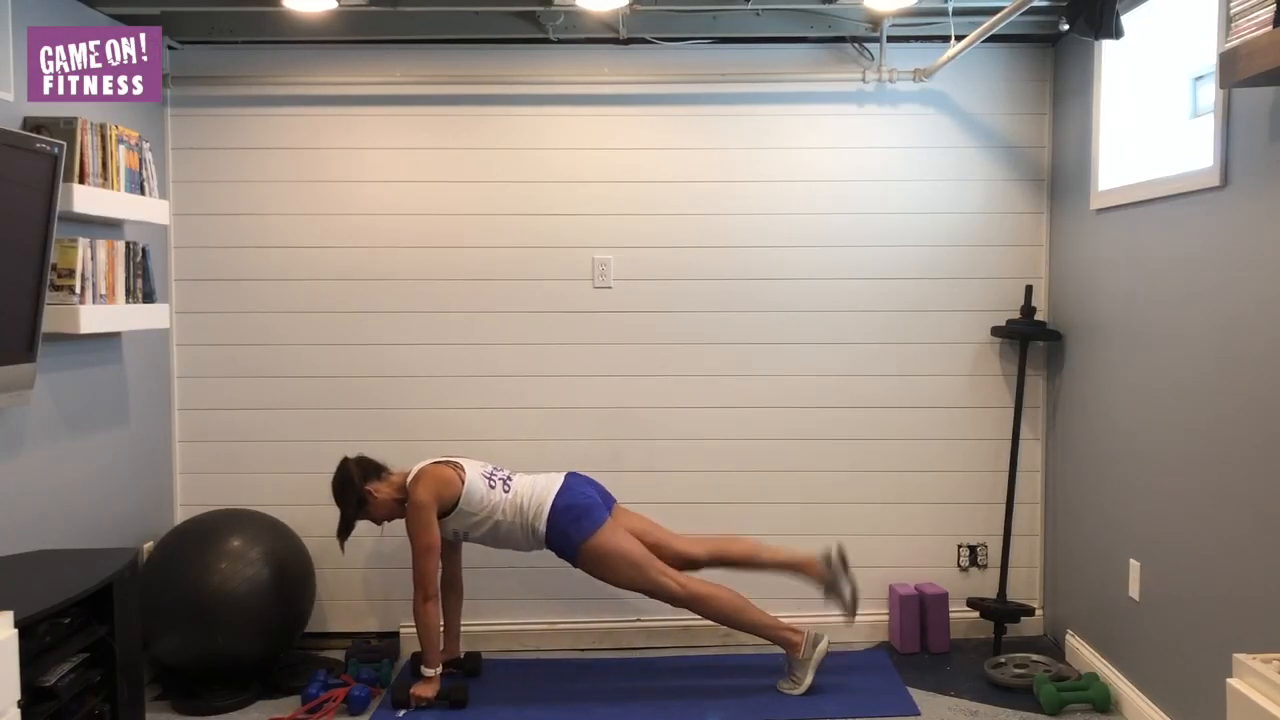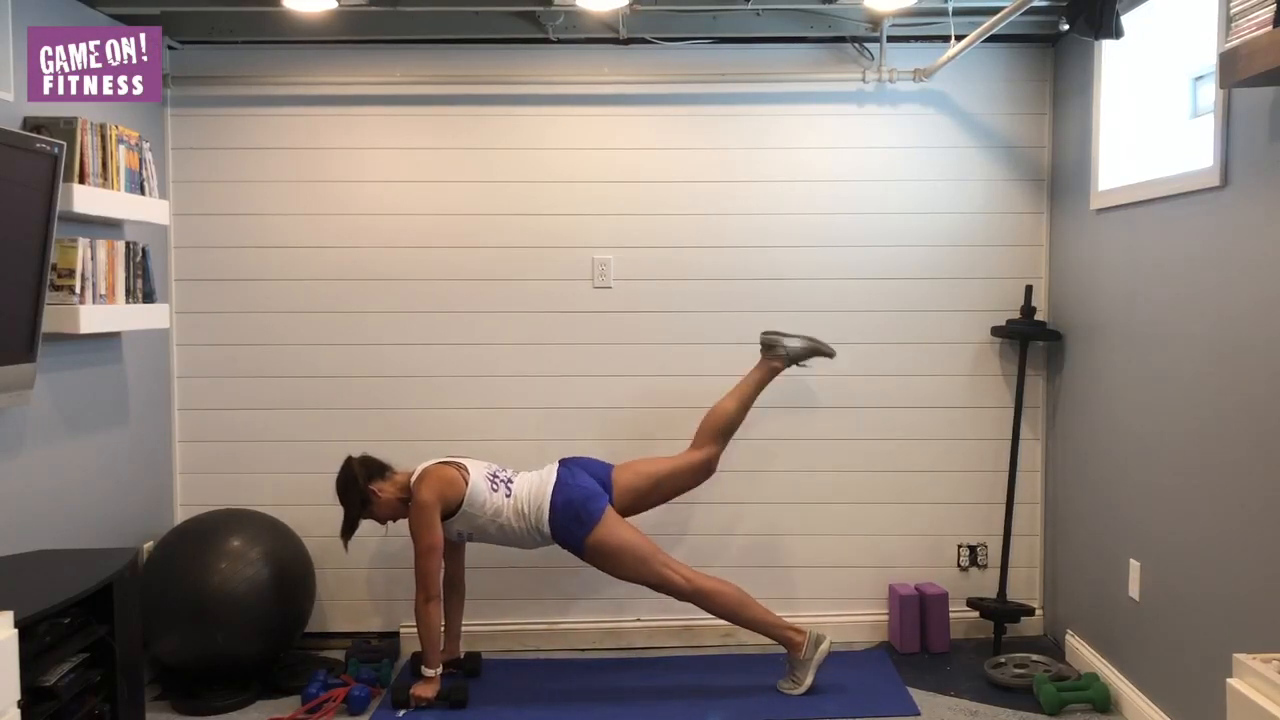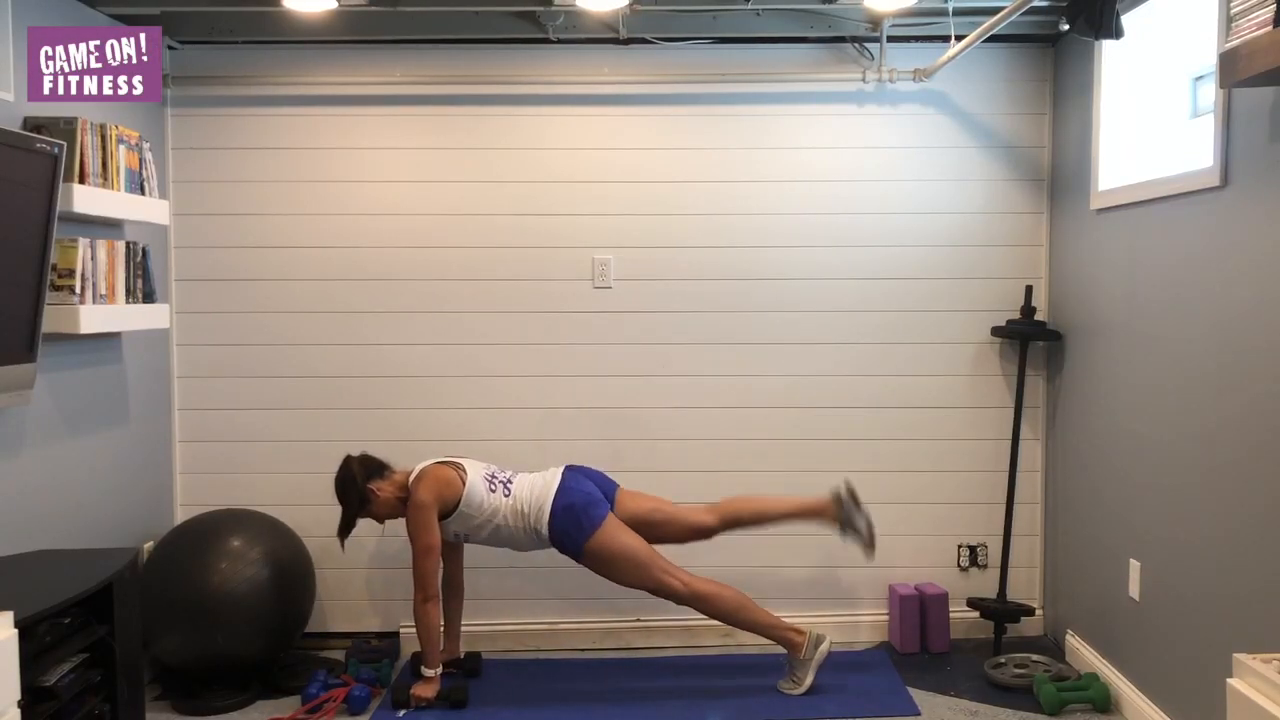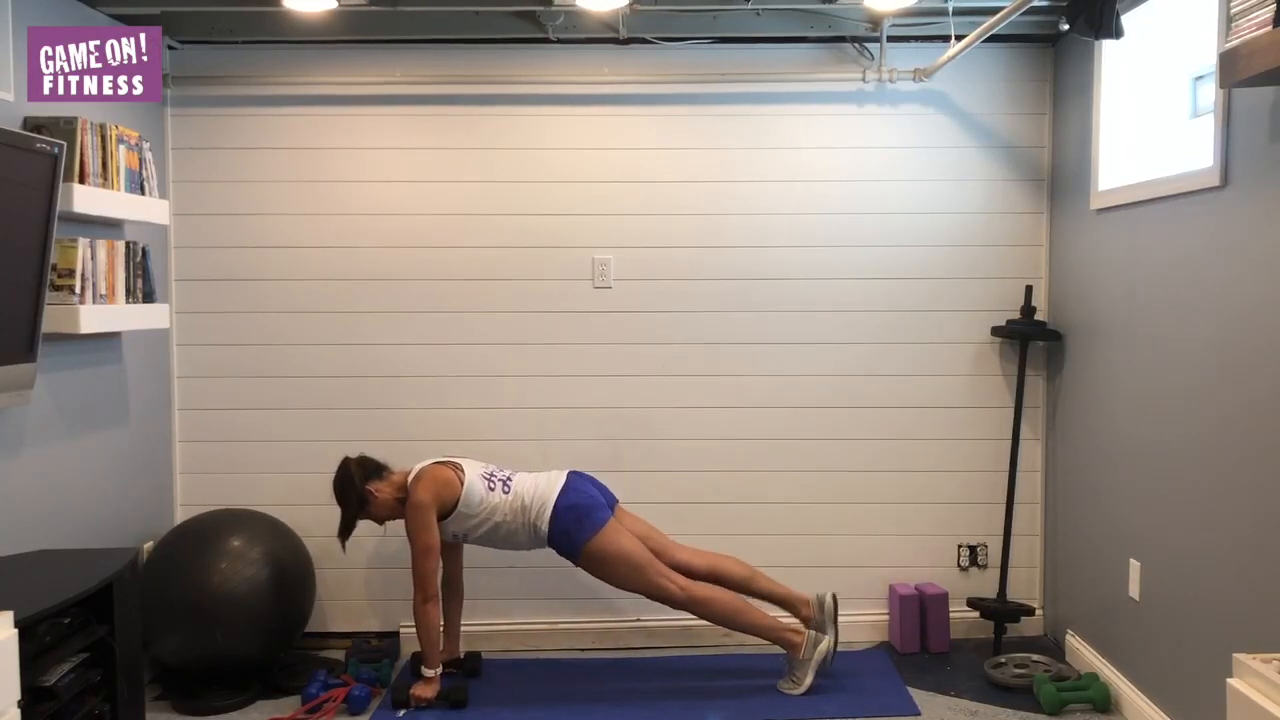
dt=0.4s
person 1, frame 1
left shoulder: (419, 496)
right shoulder: (437, 484)
left elbow: (427, 595)
right elbow: (451, 581)
left wrist: (430, 673)
right wrist: (452, 650)
left hip: (561, 515)
right hip: (570, 495)
left knee: (675, 586)
right knee: (694, 554)
left ankle: (796, 640)
right ankle: (816, 567)
person 1, frame 2
left shoulder: (423, 497)
right shoulder: (440, 482)
left elbow: (428, 594)
right elbow: (453, 583)
left wrist: (430, 674)
right wrist: (451, 649)
left hip: (566, 507)
right hip: (571, 479)
left knee: (678, 580)
right knee: (702, 456)
left ankle: (796, 641)
right ankle: (771, 362)
person 1, frame 3
left shoulder: (419, 499)
right shoulder: (437, 483)
left elbow: (428, 596)
right elbow: (453, 582)
left wrist: (431, 673)
right wrist: (452, 650)
left hip: (564, 510)
right hip: (570, 486)
left knee: (676, 583)
right knee: (708, 521)
left ankle: (798, 642)
right ankle: (830, 508)
person 1, frame 4
left shoulder: (418, 496)
right shoulder: (435, 482)
left elbow: (427, 595)
right elbow: (452, 582)
left wrist: (430, 673)
right wrist: (451, 649)
left hip: (564, 513)
right hip: (571, 492)
left knee: (673, 587)
right knee: (687, 562)
left ankle: (797, 641)
right ankle: (806, 608)
